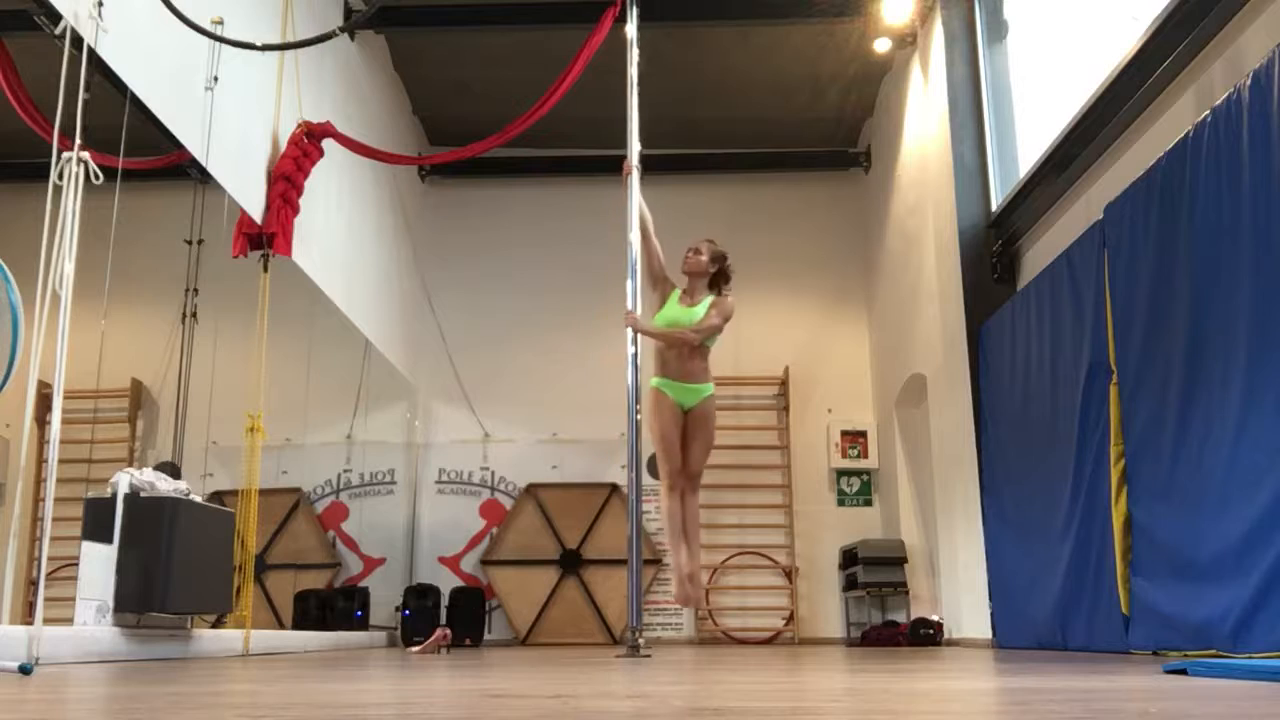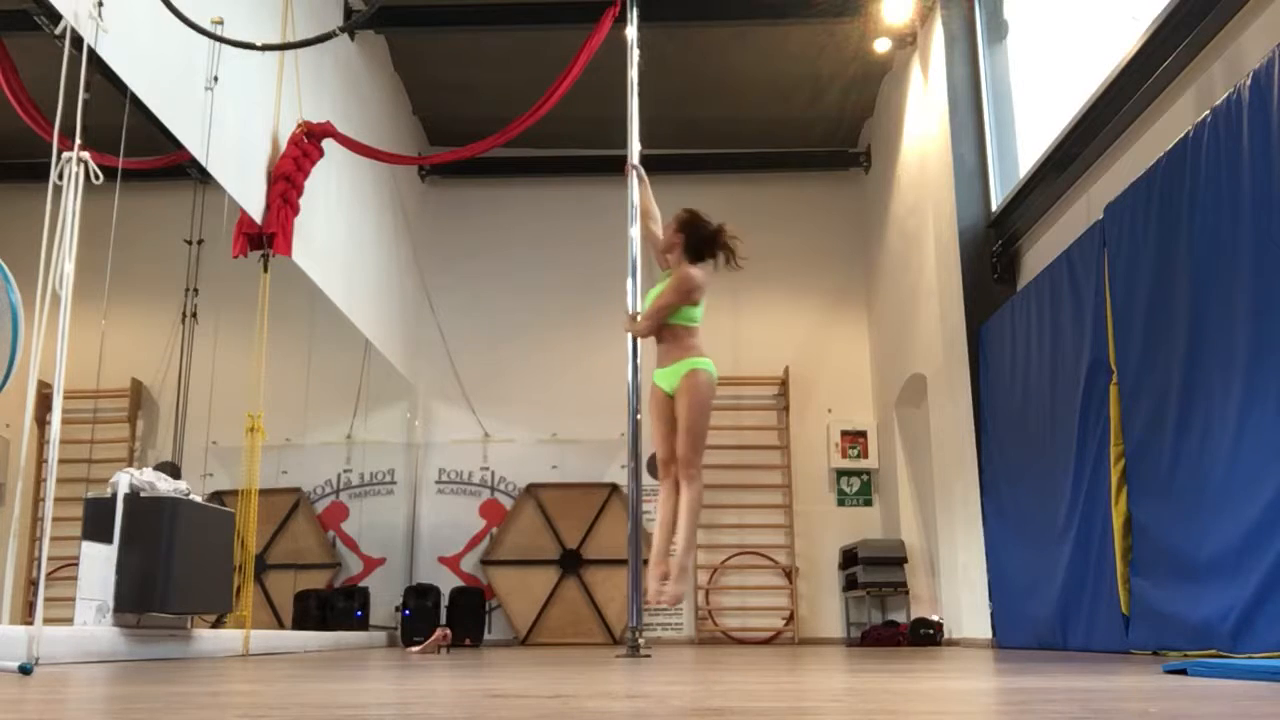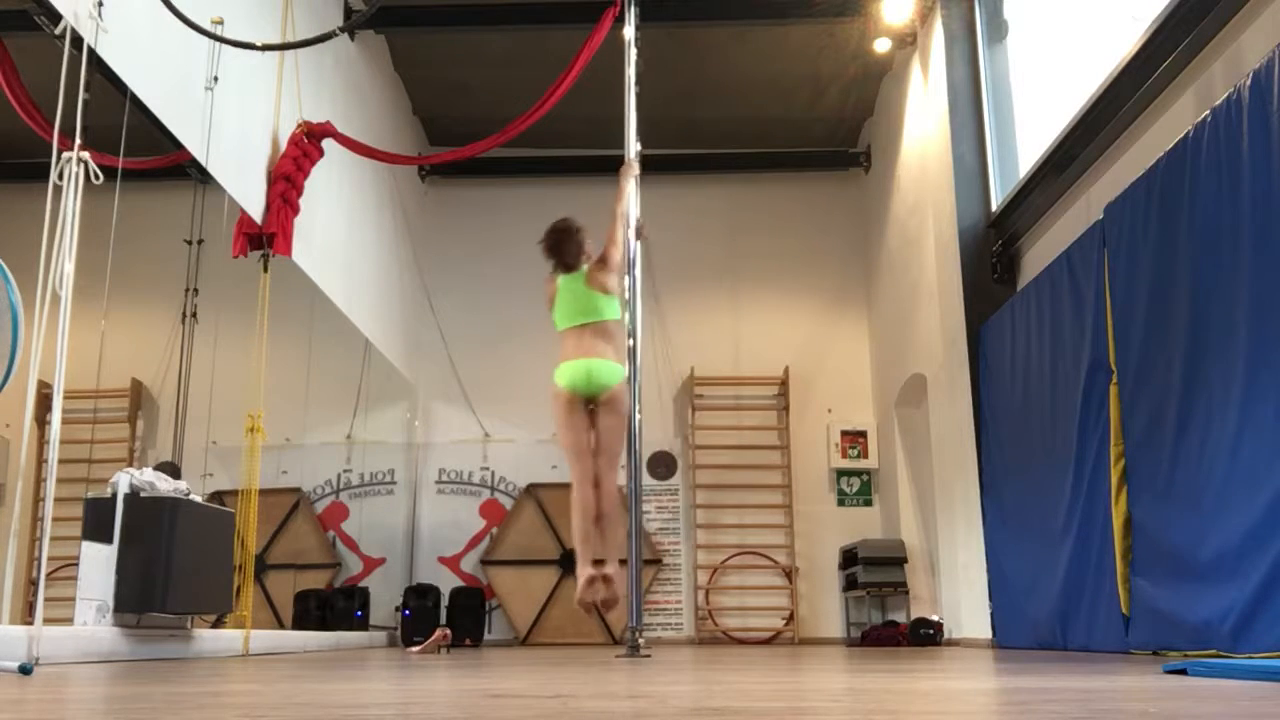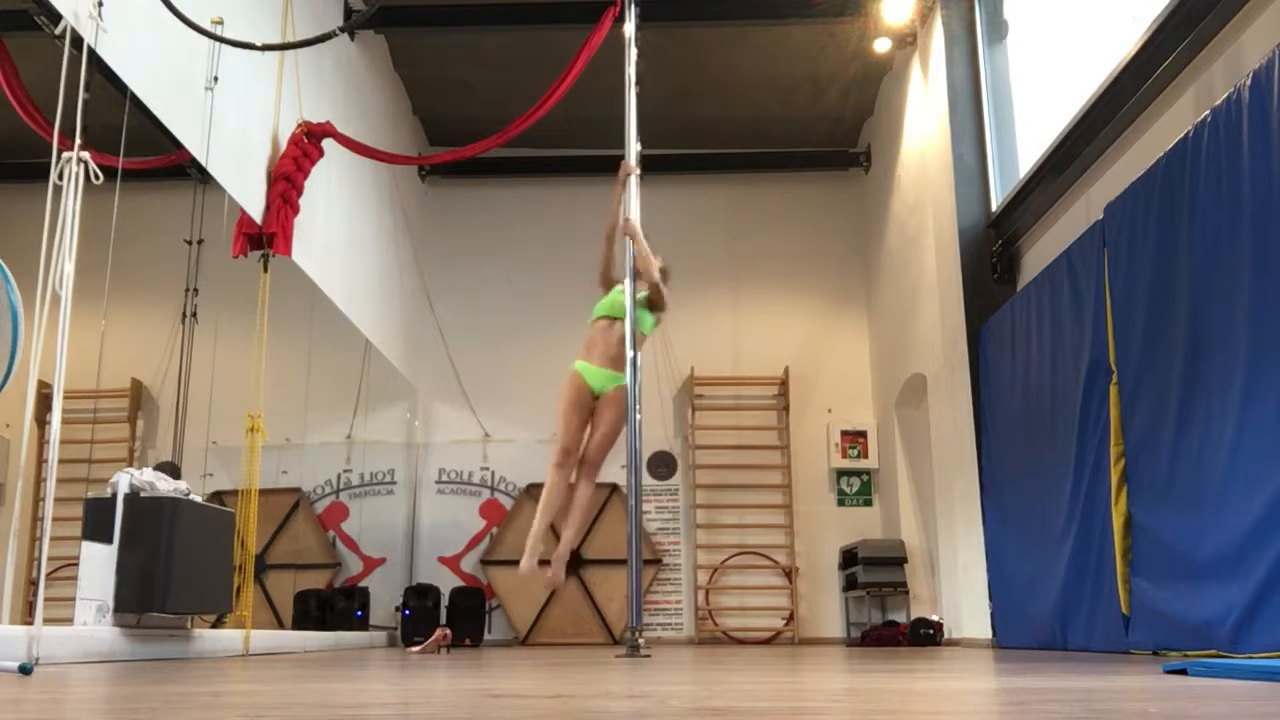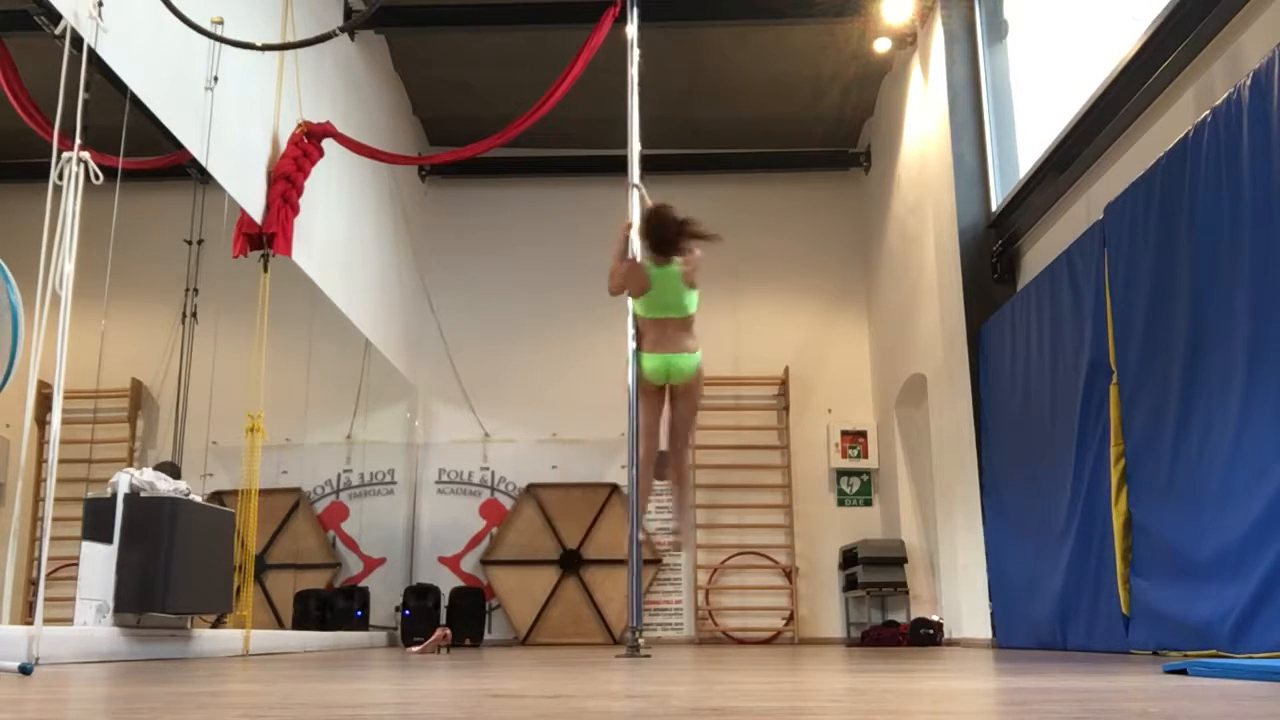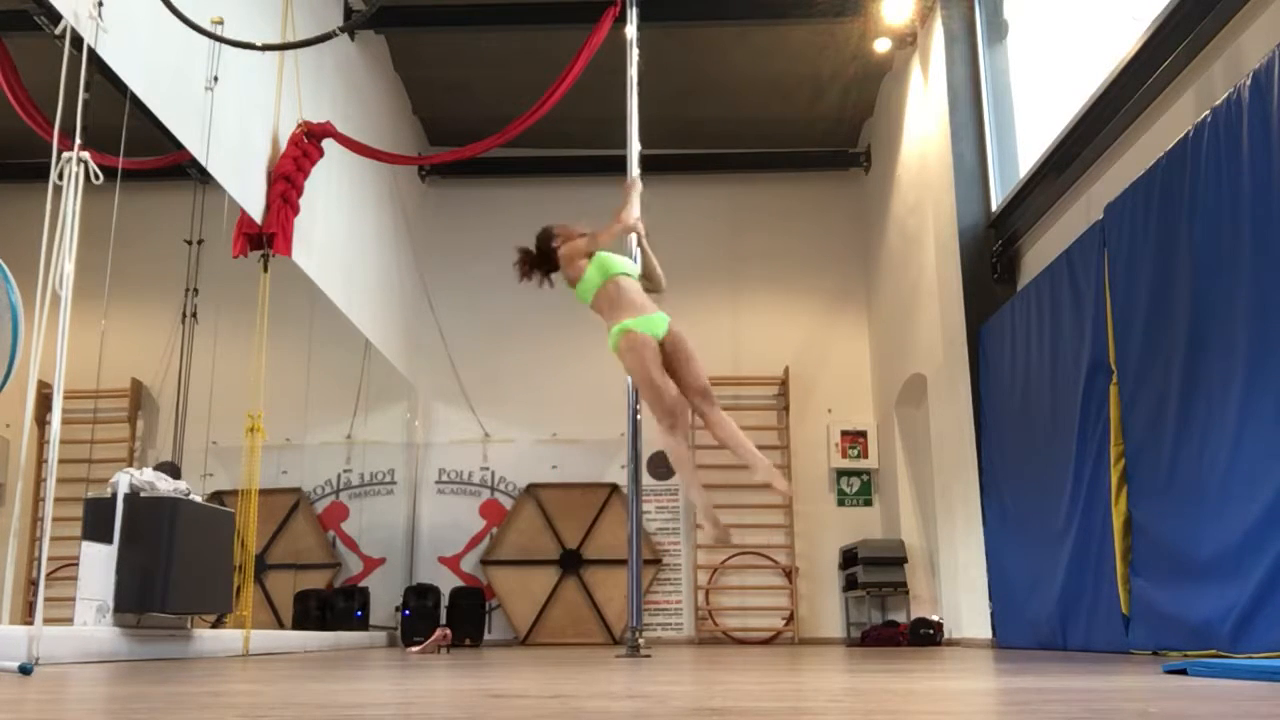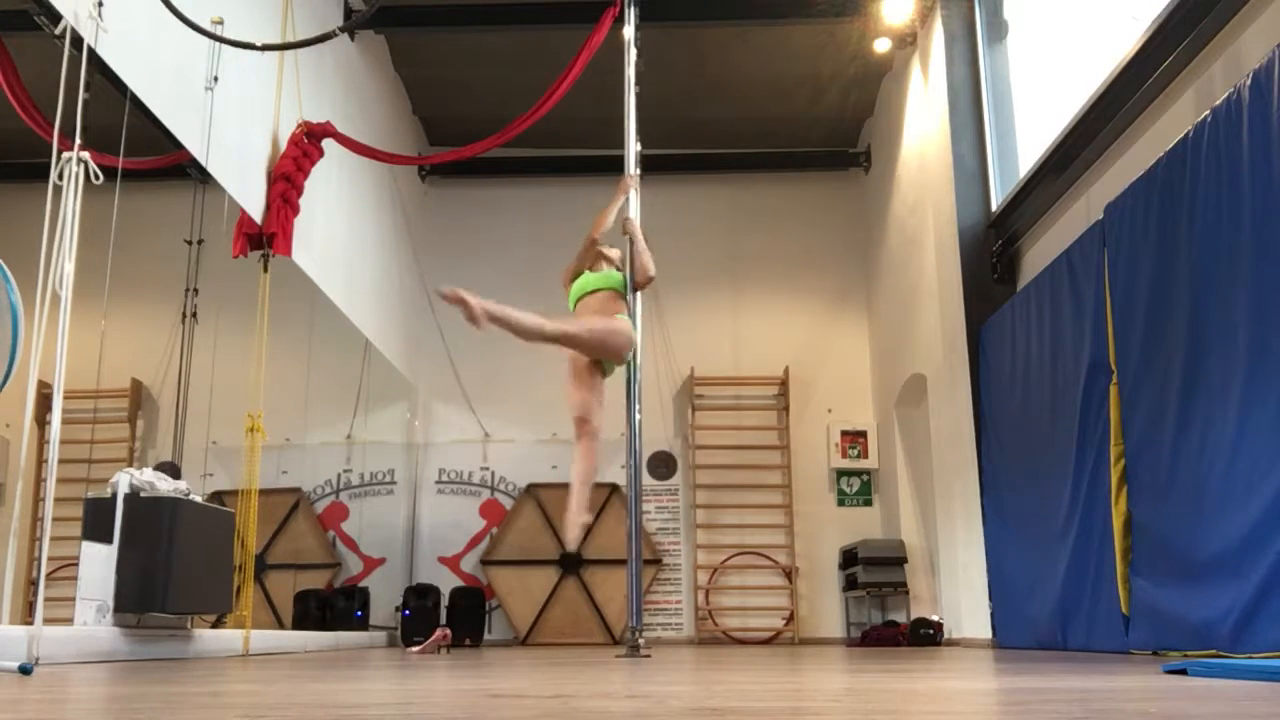
dt=0.5s
person 1, frame 1
left shoulder: (722, 305)
right shoulder: (667, 292)
left elbow: (692, 338)
right elbow: (648, 236)
left wrist: (646, 328)
left hip: (701, 395)
right hip: (665, 391)
left knee: (691, 482)
right knee: (671, 480)
left ankle: (695, 568)
right ankle: (680, 570)
person 1, frame 2
left shoulder: (687, 275)
right shoulder: (674, 270)
left elbow: (649, 326)
right elbow: (650, 227)
left wrist: (633, 326)
right wrist: (642, 183)
left hip: (692, 372)
right hip: (664, 378)
left knee: (688, 469)
right knee: (667, 470)
left ankle: (680, 564)
right ankle: (658, 563)
person 1, frame 3
left shoulder: (554, 288)
right shoulder: (602, 269)
right elbow: (618, 220)
right wrist: (626, 178)
left hip: (568, 377)
right hip: (609, 375)
left knee: (582, 474)
right knee: (606, 474)
left ankle: (585, 567)
right ankle: (611, 566)
person 1, frame 4
left shoulder: (655, 304)
right shoulder: (611, 286)
left elbow: (654, 280)
right elbow: (610, 236)
left wrist: (639, 235)
right wrist: (620, 185)
left hip: (619, 386)
right hip: (584, 374)
left knee: (590, 468)
right knee: (563, 458)
left ankle: (564, 551)
right ankle: (535, 542)
person 1, frame 5
left shoulder: (633, 269)
right shoulder: (690, 263)
left elbow: (617, 283)
left wrist: (623, 245)
right wrist: (642, 196)
left hip: (649, 365)
right hip: (687, 362)
left knee: (646, 450)
right knee: (679, 451)
right ankle: (679, 528)
person 1, frame 6
left shoulder: (599, 262)
right shoulder: (570, 255)
left elbow: (657, 284)
right elbow: (623, 222)
left wrist: (641, 239)
right wrist: (633, 191)
left hip: (659, 324)
right hip: (630, 333)
left knee: (704, 399)
right knee: (670, 416)
left ankle: (760, 465)
right ankle: (702, 505)
person 1, frame 7
left shoulder: (627, 279)
right shoulder: (576, 278)
left elbow: (646, 271)
right elbow: (593, 238)
left wrist: (636, 235)
right wrist: (620, 196)
left hip: (618, 338)
right hip: (587, 355)
left knee: (552, 327)
right knee: (584, 426)
left ankle: (488, 309)
right ankle: (576, 512)
